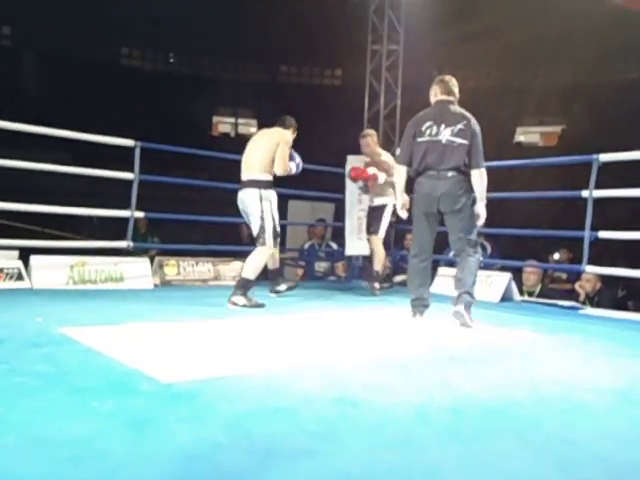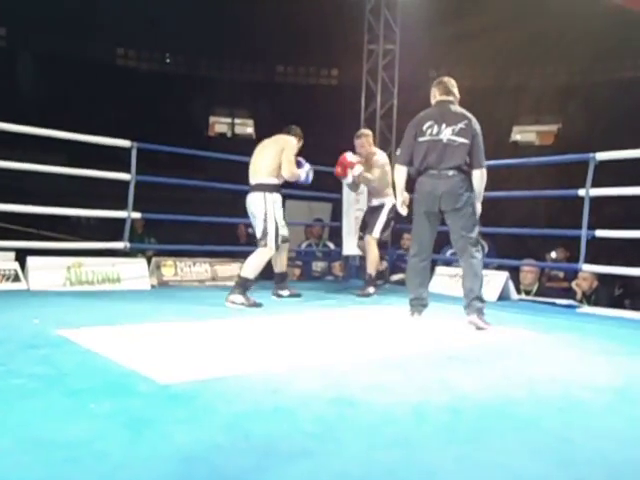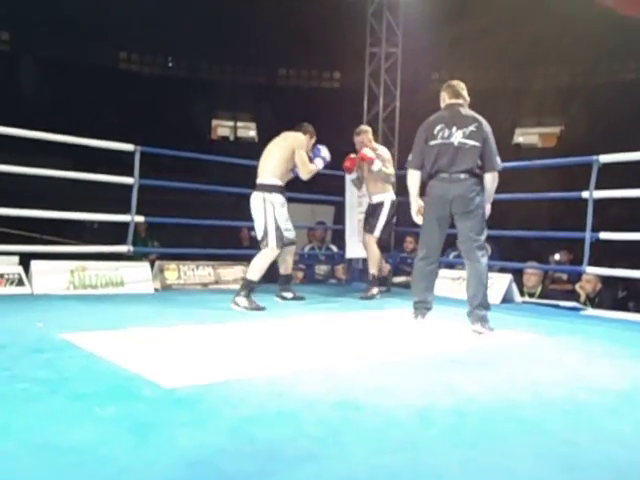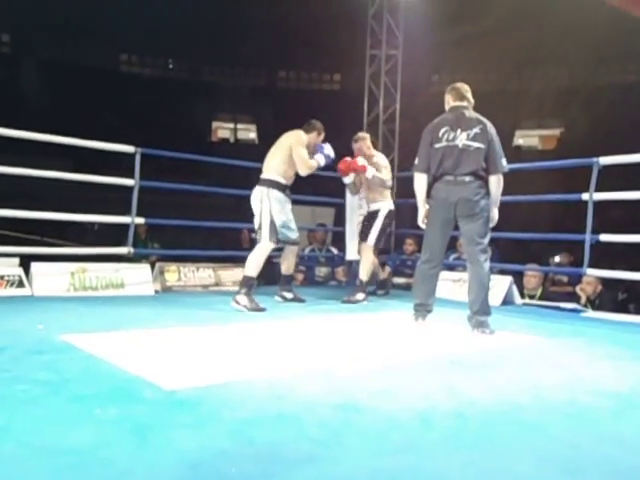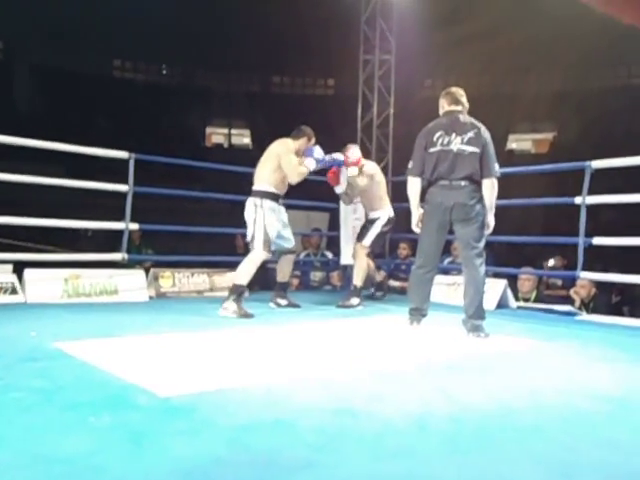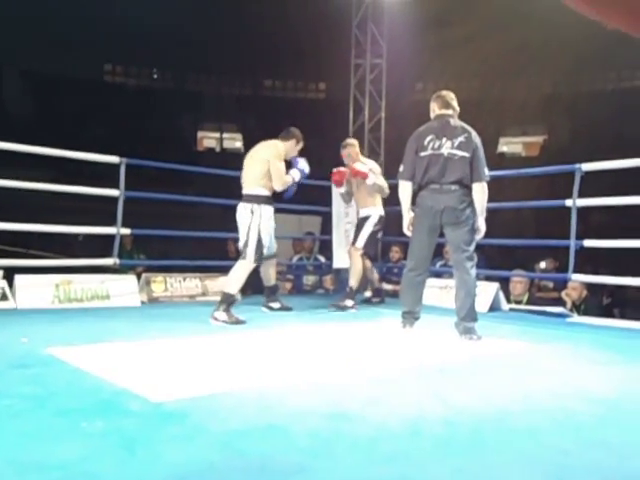
dt=0.2s
person 1, frame 1
left shoulder: (418, 120)
right shoulder: (468, 121)
left elbow: (402, 163)
right elbow: (477, 167)
left wrist: (400, 194)
right wrist: (481, 201)
left hip: (425, 186)
right hip: (457, 187)
left knee: (421, 249)
right knee: (467, 248)
left ankle: (418, 307)
right ankle: (463, 301)
person 1, frame 2
left shoulder: (420, 120)
right shoulder: (469, 121)
left elbow: (402, 163)
right elbow: (478, 167)
left wrist: (400, 192)
right wrist: (478, 198)
left hip: (426, 186)
right hip: (458, 186)
left knee: (420, 249)
right knee: (469, 248)
left ankle: (416, 307)
right ankle: (474, 308)
person 1, frame 3
left shoulder: (430, 124)
right shoulder: (480, 124)
left elbow: (414, 168)
right elbow: (491, 170)
left wrist: (415, 199)
right wrist: (487, 200)
left hip: (437, 189)
right hip: (469, 190)
left knee: (427, 252)
right knee: (475, 253)
left ankle: (420, 310)
right ankle: (478, 316)
person 1, frame 4
left shoulder: (435, 126)
right shoulder: (484, 126)
left elbow: (421, 171)
right elbow: (496, 173)
left wrist: (422, 204)
right wrist: (494, 205)
left hip: (441, 192)
right hip: (473, 193)
left knee: (430, 255)
right knee: (478, 257)
left ankle: (421, 312)
right ankle: (479, 320)
person 1, frame 5
left shoulder: (429, 131)
right shoulder: (479, 131)
left elbow: (415, 175)
right elbow: (489, 177)
left wrist: (415, 208)
right wrist: (490, 211)
left hip: (437, 197)
right hip: (468, 198)
left knee: (425, 259)
right knee: (473, 261)
left ankle: (416, 316)
right ankle: (474, 323)
person 1, frame 6
left shoulder: (420, 135)
right shoulder: (469, 135)
left elbow: (406, 179)
right elbow: (479, 181)
left wrist: (406, 211)
right wrist: (480, 215)
left hip: (427, 201)
right hip: (459, 202)
left knee: (416, 263)
right knee: (464, 264)
left ankle: (408, 319)
right ankle: (467, 326)
person 2, frame 1
left shoulder: (262, 134)
right shoulder: (284, 135)
right elbow: (279, 169)
left wrist: (285, 160)
right wrist: (293, 167)
left hip: (246, 192)
right hip: (260, 192)
left knee: (272, 238)
right knee: (266, 244)
left ankle: (277, 282)
right ankle: (238, 293)
person 2, frame 2
left shoulder: (266, 143)
right shoulder: (289, 141)
right elbow: (288, 173)
left wrist: (289, 169)
right wrist: (302, 174)
left hip: (255, 196)
right hip: (267, 196)
left knee: (282, 242)
right knee: (268, 247)
left ankle: (281, 287)
right ankle: (237, 293)
person 2, frame 3
left shoulder: (282, 140)
right shoulder: (297, 138)
right elbow: (306, 173)
left wrist: (295, 169)
right wrist: (320, 161)
left hip: (270, 196)
right hip: (268, 197)
left knee: (289, 243)
right knee: (272, 248)
left ankle: (285, 290)
right ankle: (242, 295)
person 2, frame 4
left shoulder: (293, 138)
right shoulder: (298, 136)
right elbow: (305, 169)
left wrist: (314, 158)
right wrist: (321, 158)
left hip: (279, 195)
right hip: (269, 192)
left knee: (292, 242)
right knee: (266, 243)
left ankle: (285, 290)
right ankle: (243, 294)
person 2, frame 5
left shoulder: (287, 149)
right shoulder: (285, 145)
left elbow: (297, 166)
right elbow: (294, 177)
left wrist: (331, 159)
right wrist: (311, 163)
left hip: (274, 204)
right hip: (262, 202)
left knee: (288, 250)
right knee: (260, 252)
left ankle: (279, 297)
right ankle: (231, 301)
person 2, frame 6
left shoulder: (266, 147)
right shoulder: (276, 148)
right elbow: (279, 184)
right wrist: (296, 174)
left hip: (258, 207)
right hip: (256, 207)
left knee: (269, 254)
right knee: (249, 259)
left ankle: (271, 300)
right ankle: (221, 310)
person 3, frame 1
left shoulder: (386, 159)
right shoulder: (367, 162)
left wrist: (379, 176)
right wrist: (358, 179)
left hip: (385, 205)
right hip: (373, 205)
left knee: (376, 240)
right knee: (374, 243)
left ankle: (376, 280)
right ankle: (385, 278)
person 3, frame 2
left shoulder: (380, 158)
right shoulder: (362, 160)
left elbow: (374, 183)
right elbow: (355, 188)
left wrist: (355, 168)
right wrist: (345, 176)
left hip: (385, 205)
right hip: (373, 205)
left knee: (371, 240)
right knee: (363, 242)
left ankle: (370, 284)
right ankle: (378, 274)
person 3, frame 3
left shoulder: (382, 153)
right shoulder: (363, 157)
left elbow: (391, 179)
right elbow: (358, 185)
left wrist: (374, 163)
right wrist: (350, 171)
left hip: (385, 202)
right hip: (373, 203)
left knee: (370, 239)
right knee: (367, 241)
left ankle: (373, 285)
right ankle: (383, 279)
person 3, frame 4
left shoulder: (379, 160)
right shoulder: (361, 163)
left elbow: (387, 183)
right elbow: (354, 190)
left wrist: (368, 171)
right wrist: (346, 175)
left hip: (383, 210)
right hip: (372, 210)
left knee: (366, 247)
right knee: (366, 250)
left ankle: (360, 291)
person 3, frame 5
left shoulder: (369, 169)
right shoulder: (358, 172)
left elbow: (360, 187)
right elbow: (348, 200)
left wrist: (352, 167)
right wrist: (337, 184)
left hip: (383, 217)
right hip: (372, 217)
left knee: (360, 249)
right knee: (361, 252)
left ankle: (355, 295)
person 3, frame 6
left shoulder: (370, 166)
right shoulder: (351, 172)
left elbow: (385, 191)
right elbow: (348, 199)
left wrist: (366, 176)
right wrist: (339, 185)
left hip: (373, 216)
right hip: (363, 217)
left knee: (355, 251)
right knee: (364, 256)
left ankle: (350, 298)
right ankle: (377, 293)
